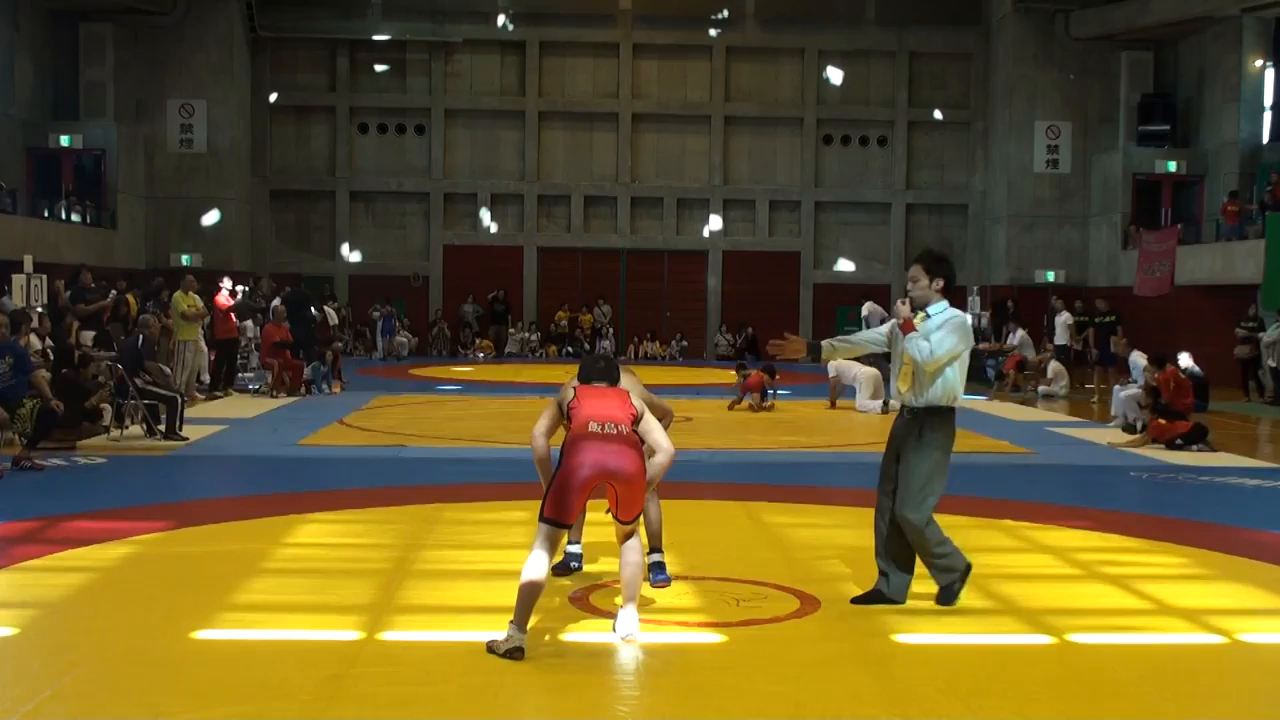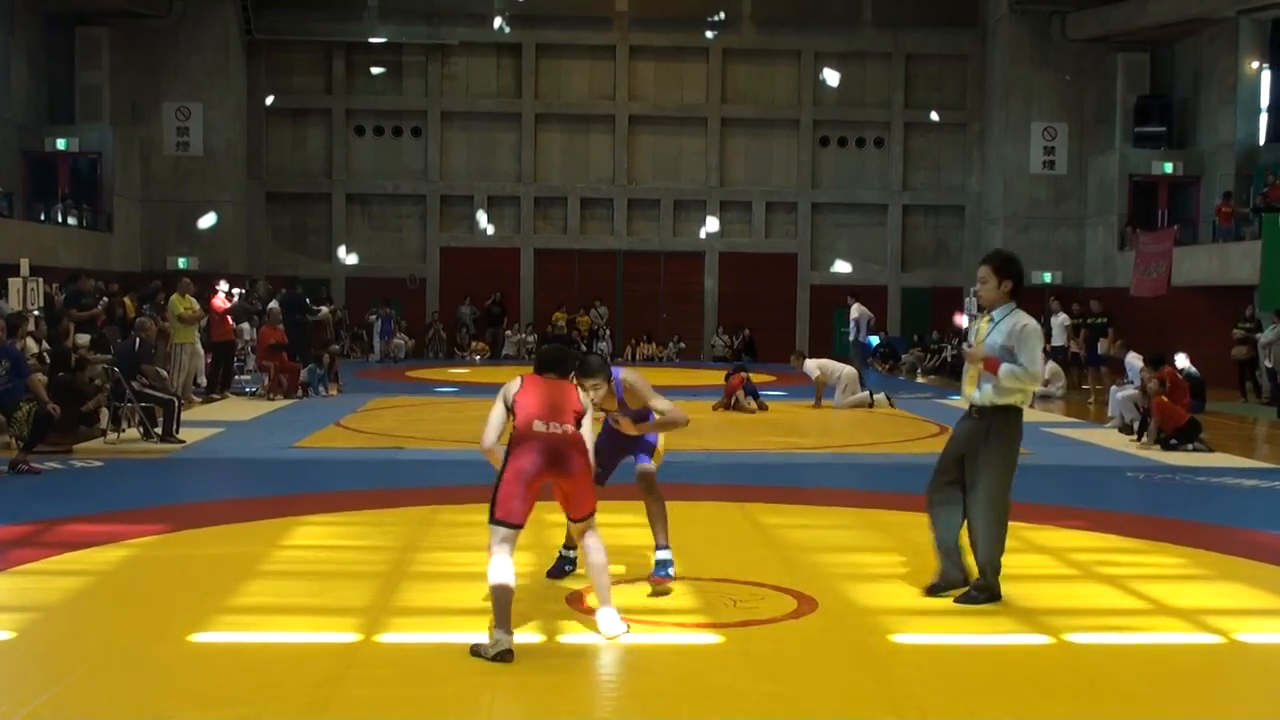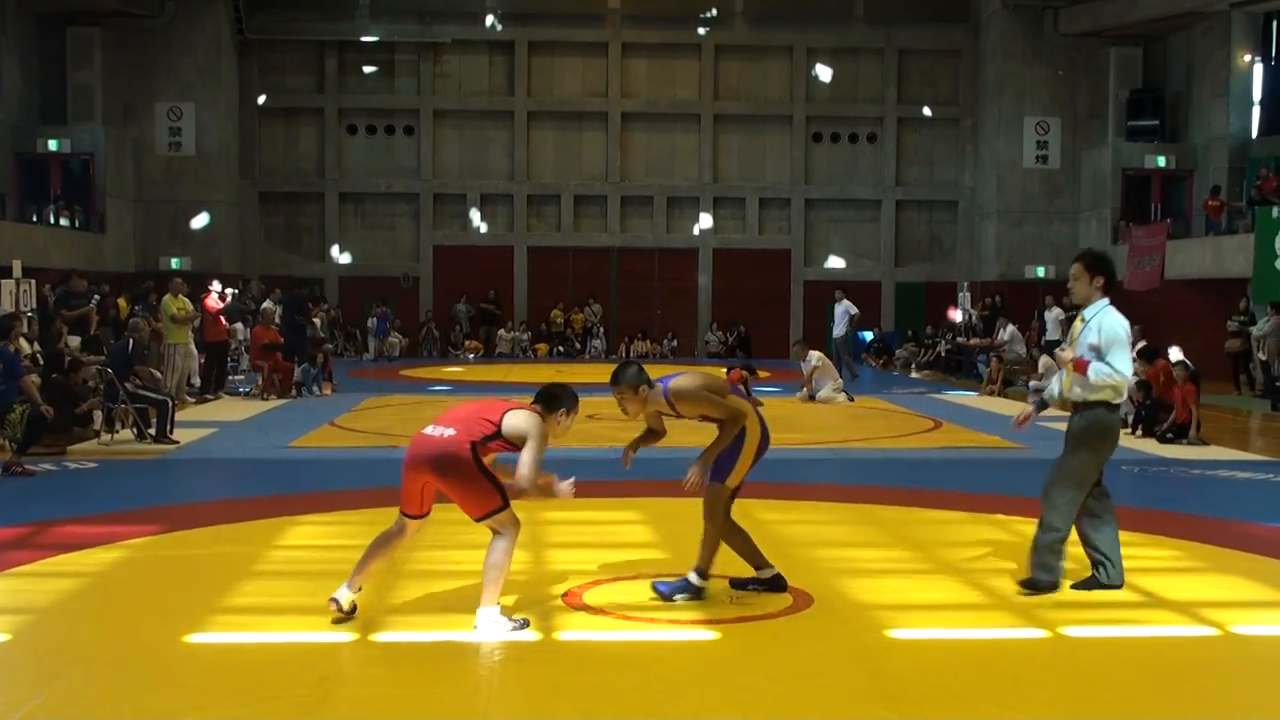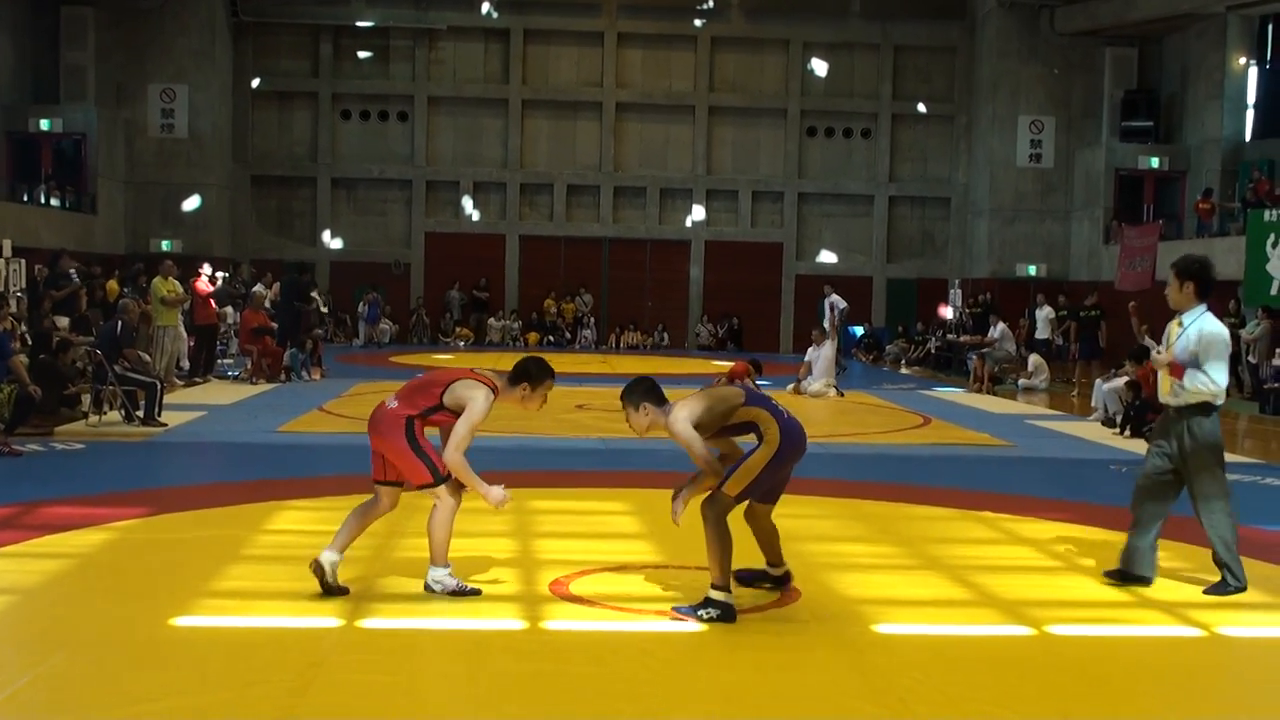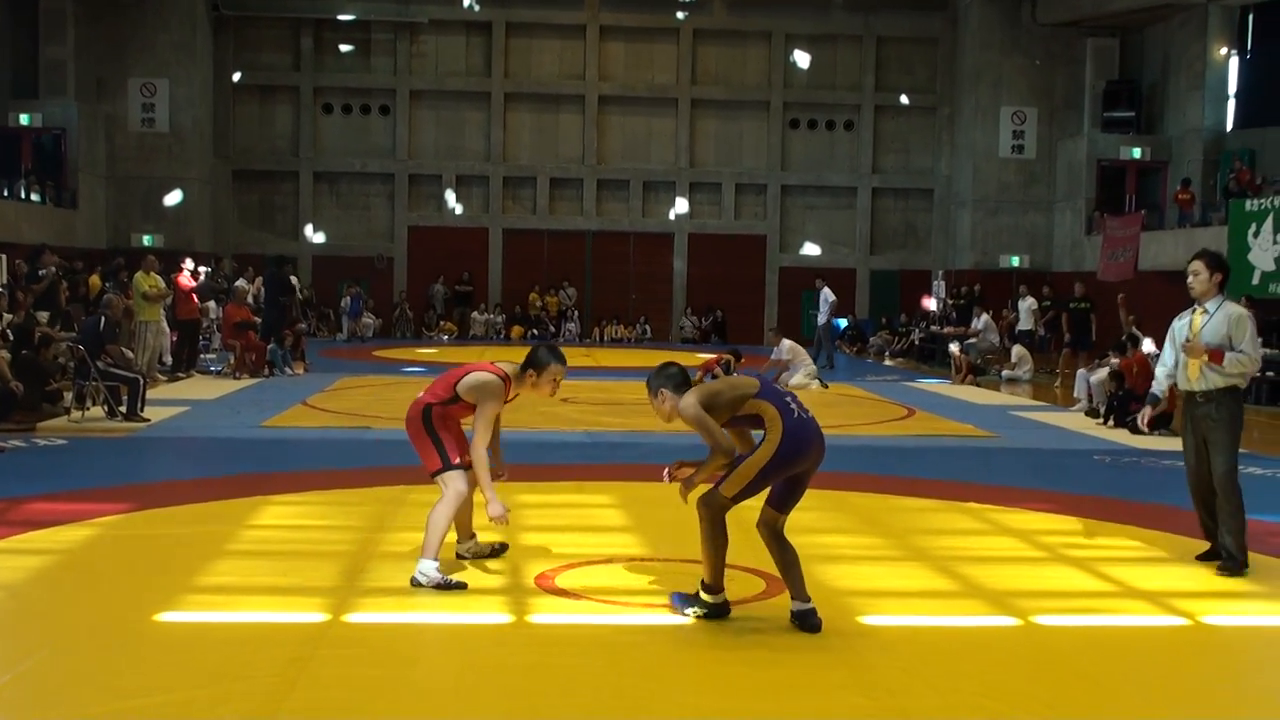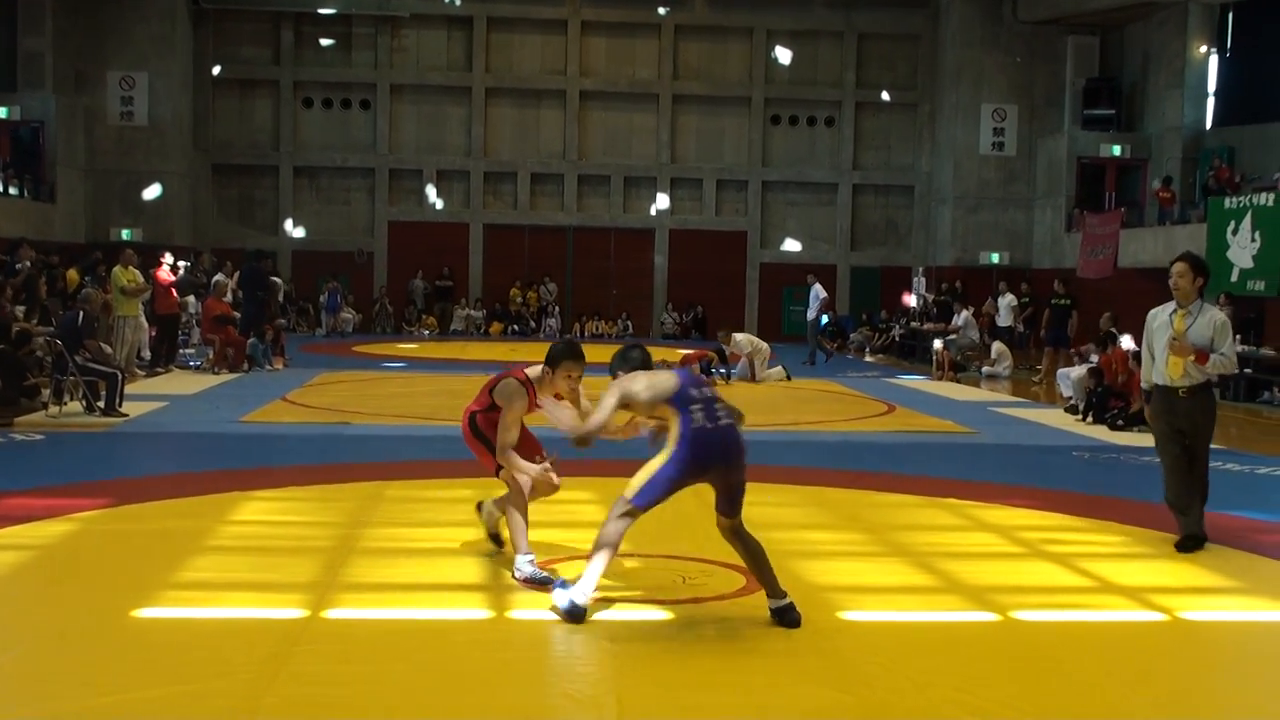
dt=0.5s
person 1, frame 1
left shoulder: (956, 322)
right shoulder: (903, 323)
left elbow: (927, 359)
right elbow: (861, 342)
left wrist: (907, 324)
right wrist: (810, 349)
left hip: (934, 423)
right hip: (906, 419)
left knee: (911, 510)
right knee: (888, 506)
left ankle: (952, 569)
right ankle: (891, 586)
person 1, frame 2
left shoulder: (1024, 327)
right shoulder: (978, 325)
left elbow: (1032, 376)
left wrist: (987, 362)
left hip: (1001, 422)
right hip: (972, 418)
left knee: (985, 508)
right knee: (942, 493)
left ankle: (987, 584)
right ankle: (952, 572)
person 1, frame 3
left shoulder: (1112, 323)
right shoulder: (1080, 322)
left elbow: (1120, 375)
right elbow: (1063, 372)
left wrist: (1077, 362)
right wrist: (1037, 404)
left hip: (1098, 418)
right hip: (1082, 416)
left knee: (1058, 493)
right knee: (1090, 497)
left ankle: (1046, 571)
right ankle: (1107, 571)
person 1, frame 4
left shoulder: (1211, 331)
right shoulder: (1174, 327)
left elbow: (1215, 384)
left wrist: (1172, 367)
left hip: (1198, 423)
right hip: (1169, 420)
left knee: (1211, 503)
right knee: (1148, 492)
left ankle: (1233, 575)
right ankle: (1136, 565)
person 1, frame 5
left shoulder: (1236, 316)
right shoulder: (1181, 322)
left elbow: (1252, 362)
right elbow: (1166, 365)
left wrist: (1209, 354)
right wrist: (1152, 402)
left hip: (1223, 404)
right hip: (1192, 404)
left knee: (1224, 477)
right knee: (1198, 478)
left ankle: (1234, 553)
right ankle: (1219, 543)
person 1, frame 6
left shoulder: (1216, 320)
right shoulder: (1156, 316)
left elbow: (1229, 363)
left wrist: (1195, 354)
right wrist: (1147, 398)
left hip: (1199, 398)
right hip: (1165, 398)
left knee: (1197, 465)
right knee: (1173, 465)
left ankle: (1193, 523)
right ankle: (1191, 528)
person 2, frame 1
left shoulder: (568, 394)
right shoulder: (632, 400)
left elbow: (539, 437)
right elbow: (666, 450)
left wrist: (549, 485)
right wrist: (640, 489)
left hip: (581, 451)
right hip: (627, 455)
left knee: (544, 545)
right knee: (628, 534)
left ankle: (516, 635)
right ankle: (628, 617)
person 2, frame 2
left shoulder: (514, 385)
right shoulder: (580, 396)
left elbow: (488, 443)
right elbow: (587, 458)
left wrist: (511, 473)
left hip: (525, 450)
right hip: (570, 451)
left knee: (501, 546)
right knee: (586, 532)
left ankle: (501, 638)
right ankle: (608, 616)
person 2, frame 3
left shoulder: (507, 411)
right shoulder: (537, 425)
right elbow: (522, 487)
left wrist: (536, 481)
right wrist: (553, 491)
left hip: (419, 447)
right hip: (452, 451)
left knee: (405, 528)
right knee: (507, 528)
left ankle: (346, 593)
right ankle: (489, 614)
person 2, frame 4
left shoulder: (486, 381)
right shoulder: (483, 397)
right elbow: (451, 456)
left wrist: (456, 476)
right wrist: (485, 491)
left hip: (383, 418)
right hip: (400, 426)
left knee: (384, 500)
right knee: (448, 497)
left ankle: (329, 558)
right ankle: (439, 576)
person 2, frame 5
left shoulder: (517, 379)
right shoulder: (494, 388)
left elbow: (492, 416)
right elbow: (477, 449)
left wrist: (497, 457)
right wrist: (492, 500)
left hip: (442, 415)
right hip: (427, 415)
left knee: (472, 478)
right knee: (457, 489)
left ankle: (467, 544)
right ankle: (426, 571)
person 2, frame 6
left shoulder: (567, 385)
right shoulder: (518, 392)
right elbow: (504, 451)
right wrist: (533, 470)
left hip: (503, 421)
right hip: (481, 422)
left knee: (549, 485)
right knee: (521, 482)
left ankle: (491, 509)
right ankle: (523, 564)
person 3, frame 1
left shoulder: (632, 393)
right shoulder: (570, 392)
left elbow: (667, 415)
left wrist: (646, 453)
left ankle: (656, 560)
right ankle: (573, 553)
person 3, frame 2
left shoulder: (631, 386)
left elbow: (681, 418)
left wrist: (638, 429)
left hip: (646, 423)
right hip: (614, 426)
left knee: (646, 479)
left ankle: (663, 557)
right ankle: (568, 554)
person 3, frame 3
left shoulder: (679, 394)
right shoulder: (651, 405)
left elbow: (738, 415)
right elbow: (656, 432)
left wrist: (705, 460)
right wrist: (636, 443)
left hip: (749, 427)
right hip: (736, 428)
left knee: (713, 500)
right knee: (716, 512)
left ankle: (697, 580)
right ankle: (767, 576)
person 3, frame 4
left shoulder: (676, 421)
right shoulder: (685, 413)
left elbow: (714, 471)
right elbow: (731, 455)
left wrist: (684, 496)
right wrist: (690, 487)
left hip: (777, 437)
right hip: (789, 434)
left knee: (713, 509)
right knee: (756, 514)
left ankle: (720, 602)
right ankle: (777, 572)
person 3, frame 5
left shoulder: (687, 404)
right shoulder: (719, 398)
left elbow: (725, 450)
right elbow: (748, 453)
left wrist: (696, 478)
right wrist: (701, 468)
left hip: (786, 437)
right hip: (812, 439)
left knee: (711, 505)
right knee: (770, 526)
left ankle: (710, 598)
right ankle: (803, 609)
person 3, frame 6
left shoulder: (624, 386)
right shoulder: (687, 377)
left elbow: (588, 431)
right elbow: (736, 416)
left wrist: (583, 431)
left hip: (693, 448)
right hip: (731, 448)
left knee: (622, 512)
right knee: (731, 527)
left ankle: (578, 597)
right ankle: (781, 604)
